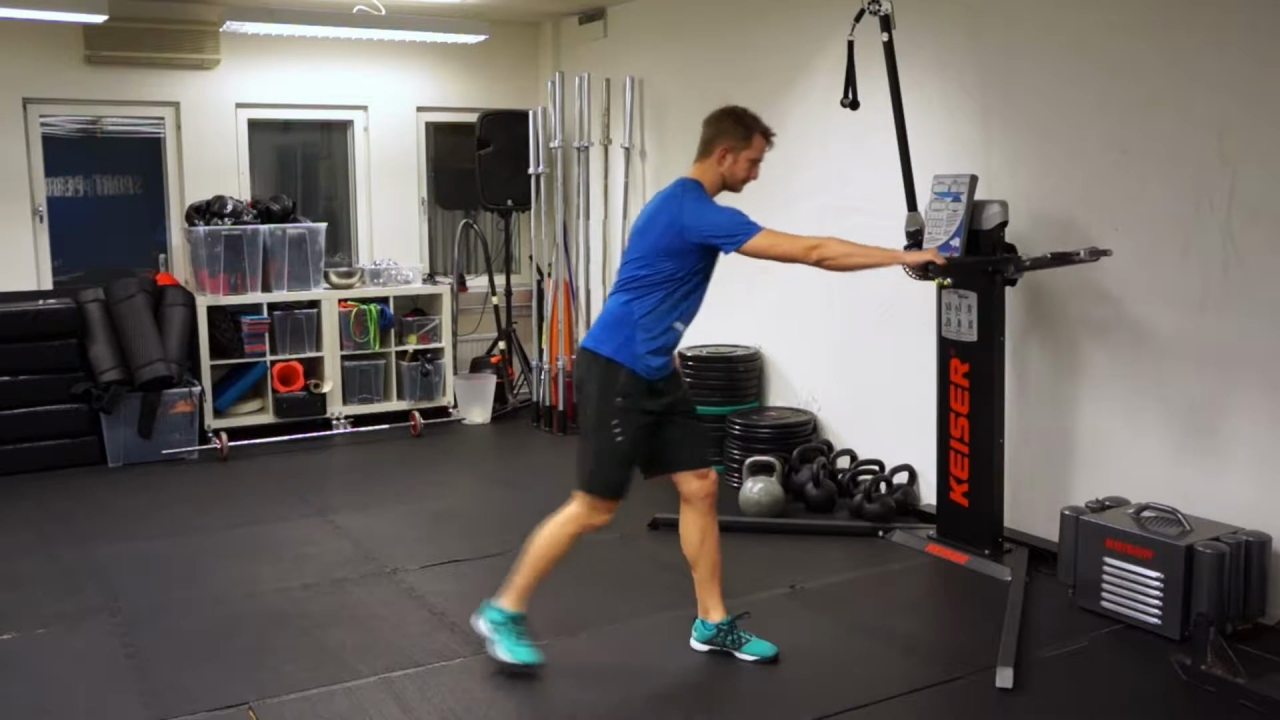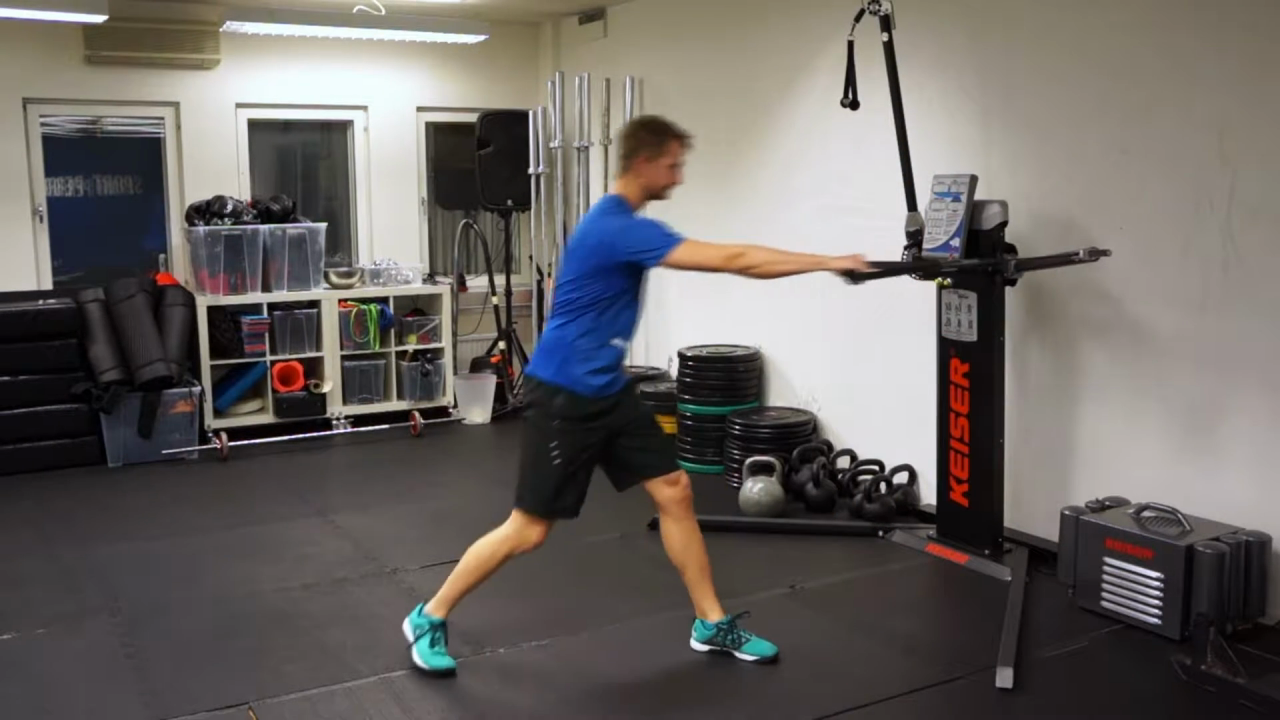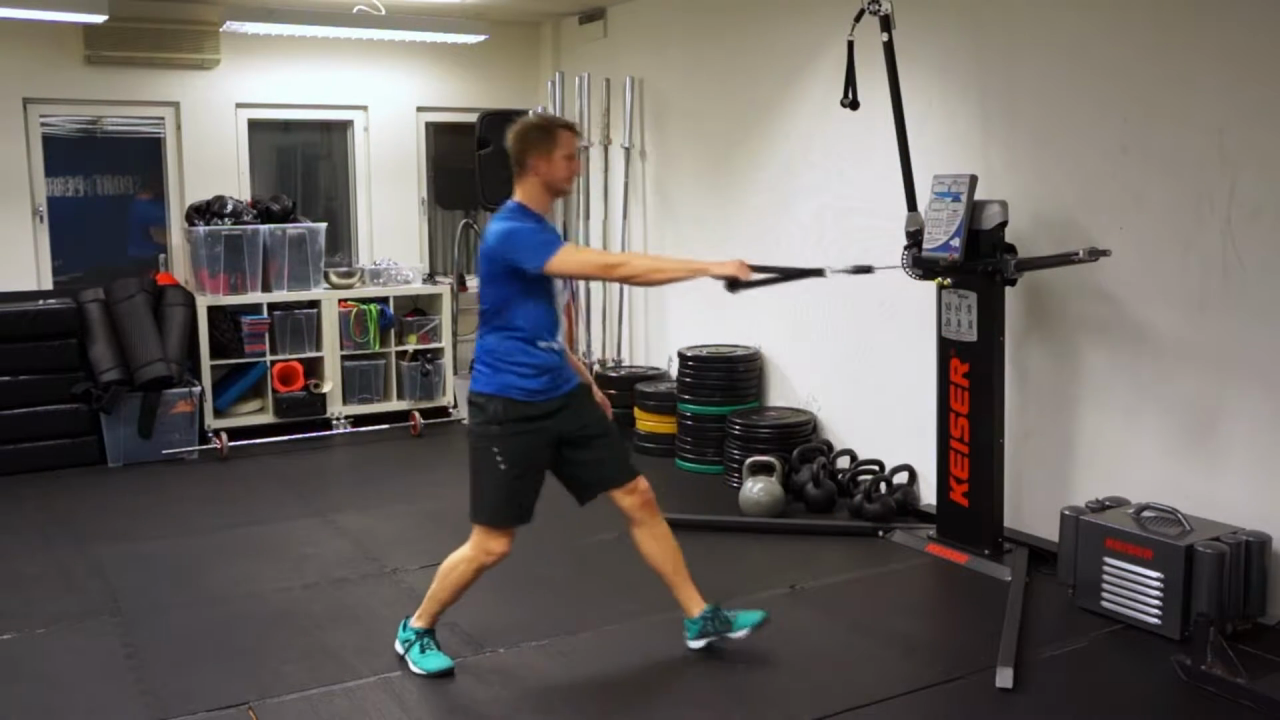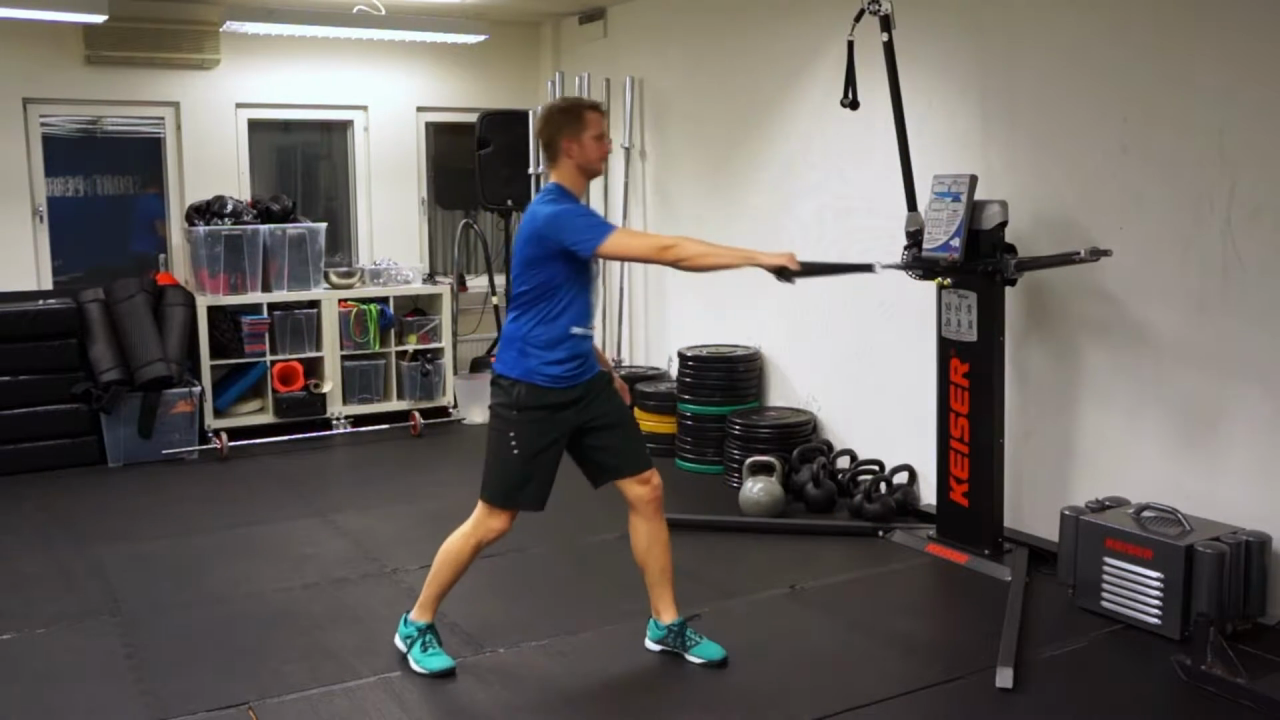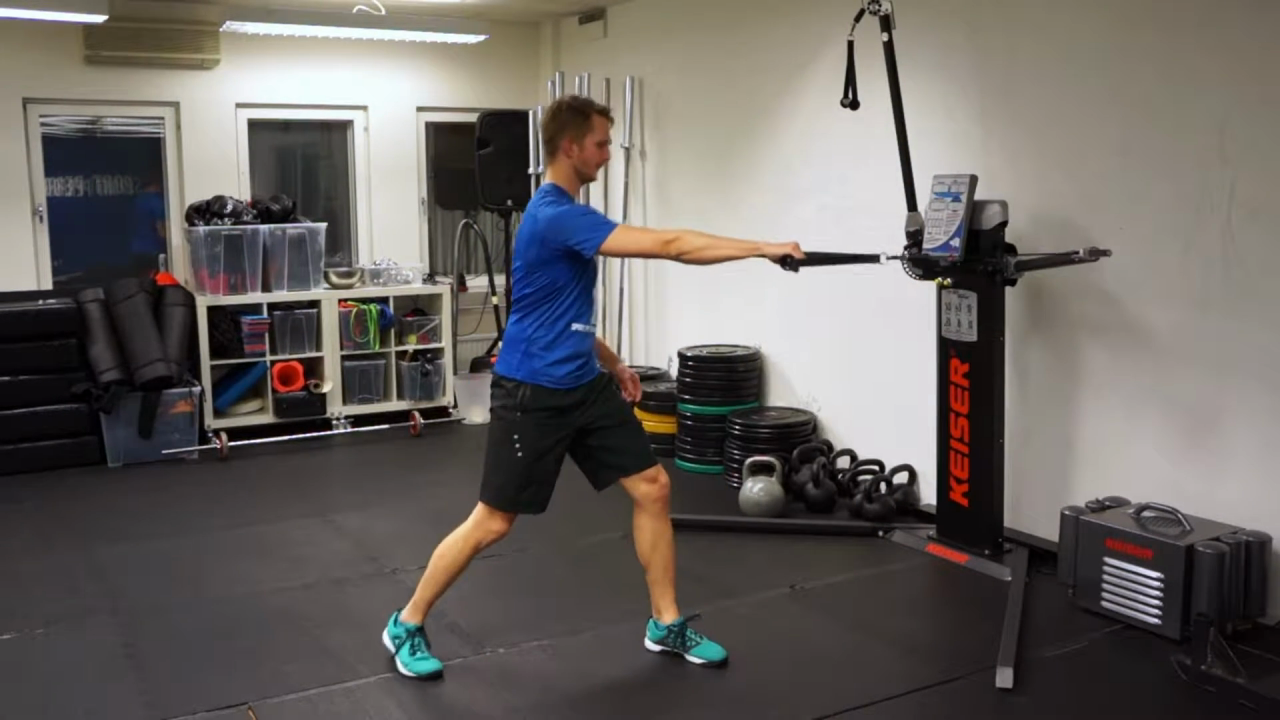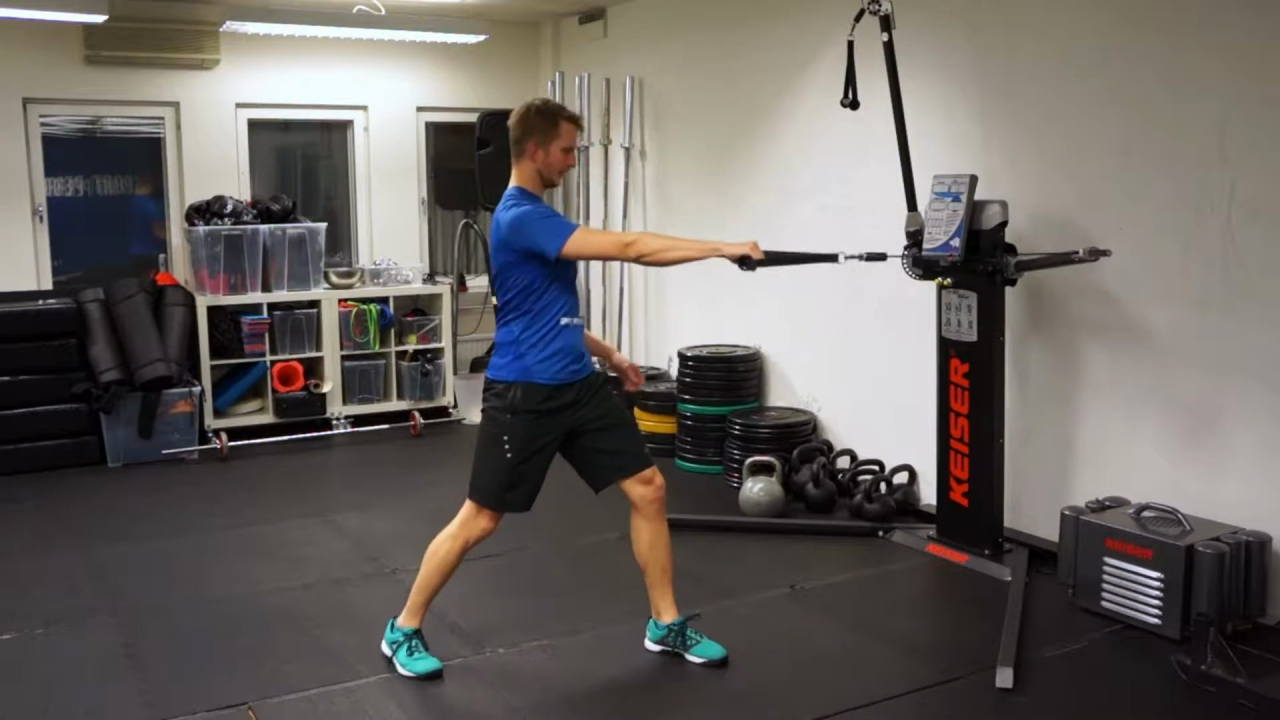
dt=0.3s
person 1, frame 1
left shoulder: (682, 203)
right shoulder: (696, 213)
right elbow: (810, 250)
left wrist: (675, 357)
right wrist: (901, 257)
left hip: (652, 371)
right hip: (614, 369)
left knee: (701, 489)
right knee: (593, 507)
left ankle: (714, 623)
right ankle: (502, 611)
person 1, frame 2
left shoulder: (615, 222)
right shoulder: (621, 229)
right elbow: (733, 260)
right wrist: (826, 262)
left hip: (606, 390)
right hip: (562, 393)
left knee: (675, 493)
right knee: (529, 530)
left ankle: (712, 625)
right ankle: (428, 619)
person 1, frame 3
left shoulder: (542, 230)
right shoulder: (510, 234)
right elbow: (610, 268)
left wrist: (584, 382)
right wrist: (707, 266)
left hip: (563, 396)
right hip: (507, 406)
left knee: (639, 499)
right knee: (492, 544)
left ankle: (701, 618)
right ankle: (417, 630)
person 1, frame 4
left shoulder: (572, 214)
right shoulder: (554, 216)
right elbow: (663, 251)
left wrist: (604, 367)
right wrist: (757, 257)
left hip: (583, 383)
right hip: (530, 390)
left knee: (646, 491)
right knee: (493, 522)
left ankle: (667, 626)
right ankle: (418, 625)
person 1, frame 5
left shoulder: (566, 211)
right shoulder: (556, 216)
right elbow: (668, 244)
left wrist: (611, 363)
right wrist: (763, 247)
left hip: (584, 384)
right hip: (533, 391)
left knee: (652, 488)
right knee: (492, 522)
left ankle: (667, 624)
right ankle: (406, 625)
person 1, frame 6
left shoulder: (536, 214)
right shoulder: (521, 218)
right elbow: (626, 247)
left wrist: (608, 353)
right wrist: (722, 248)
left hip: (578, 384)
right hip: (524, 392)
left knee: (649, 490)
right knee: (479, 520)
left ankle: (666, 625)
right ankle: (404, 630)
